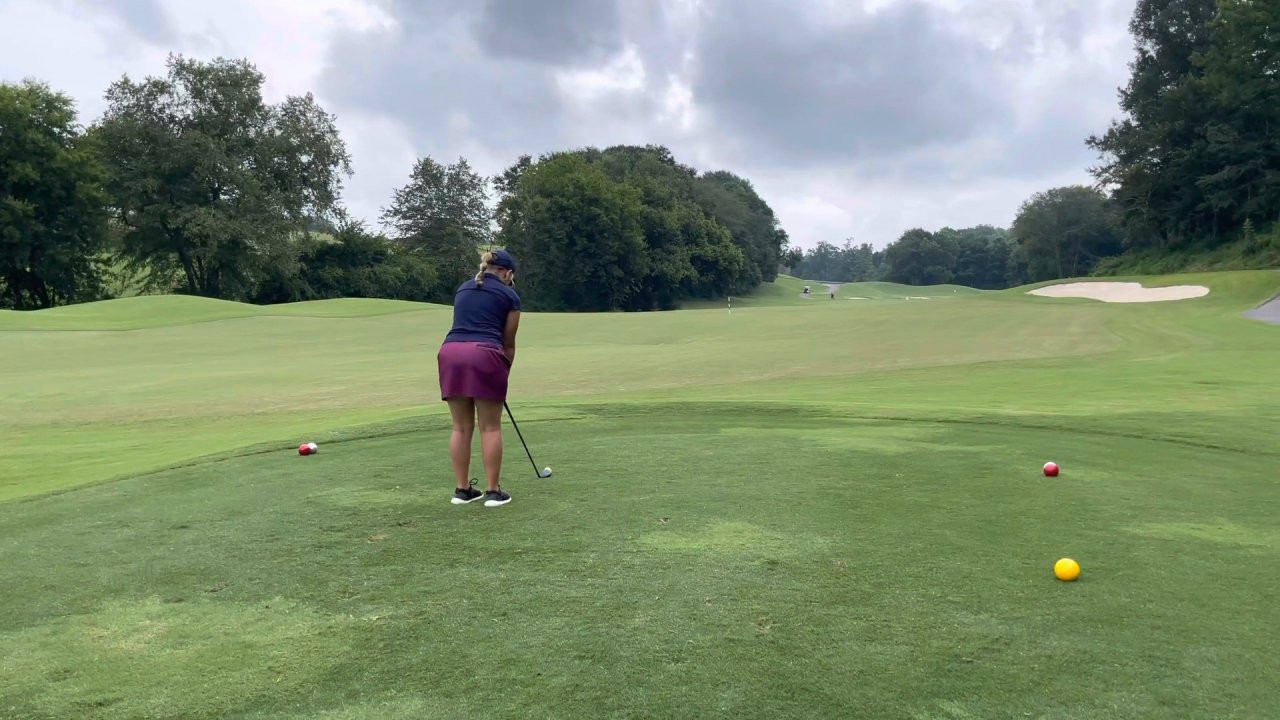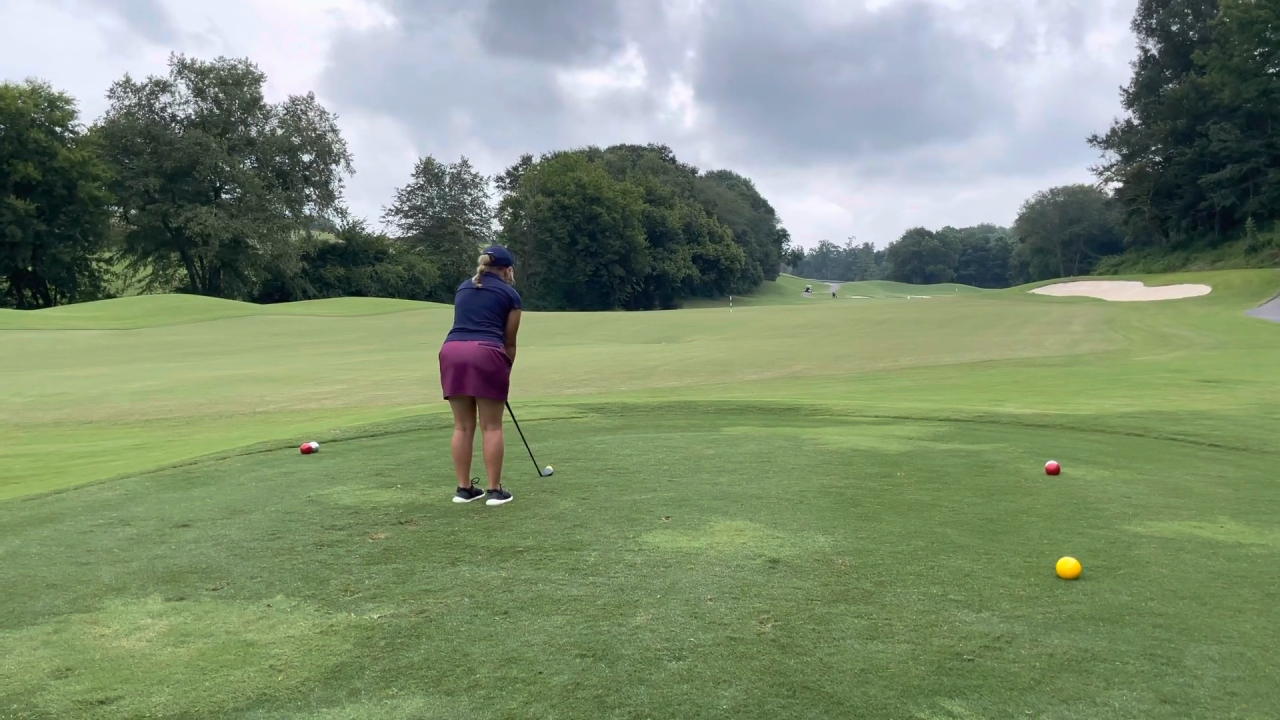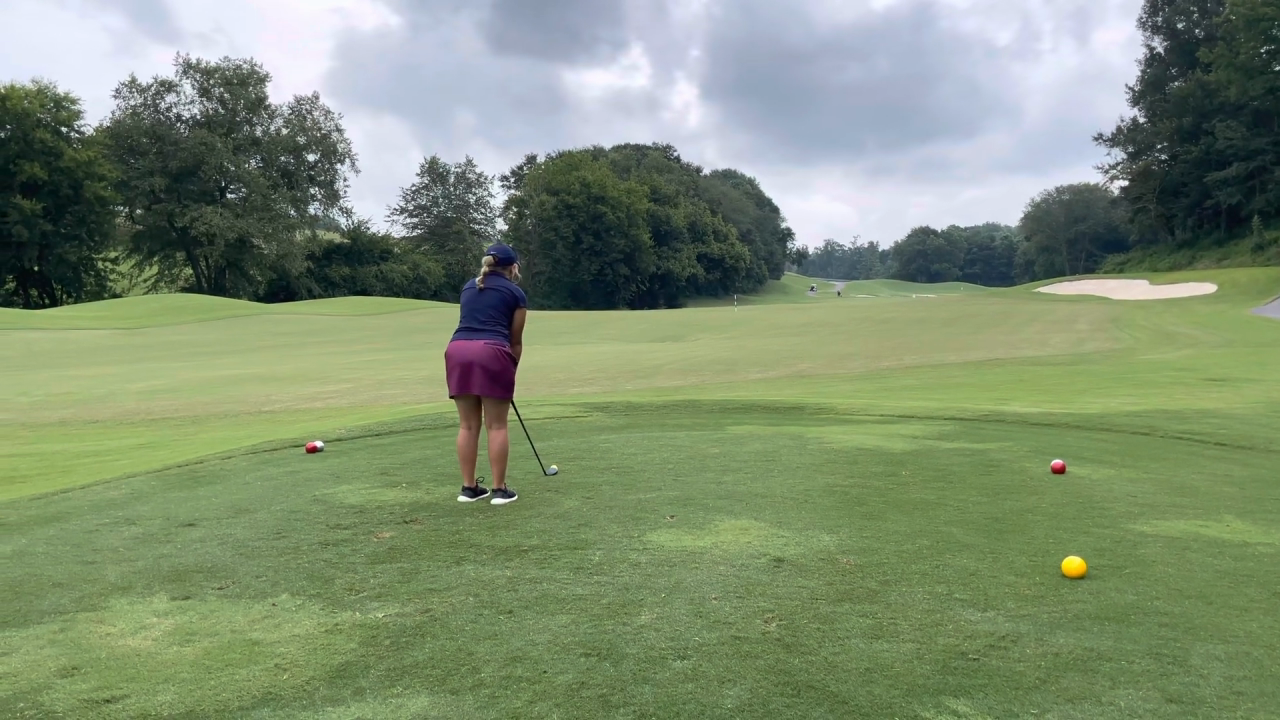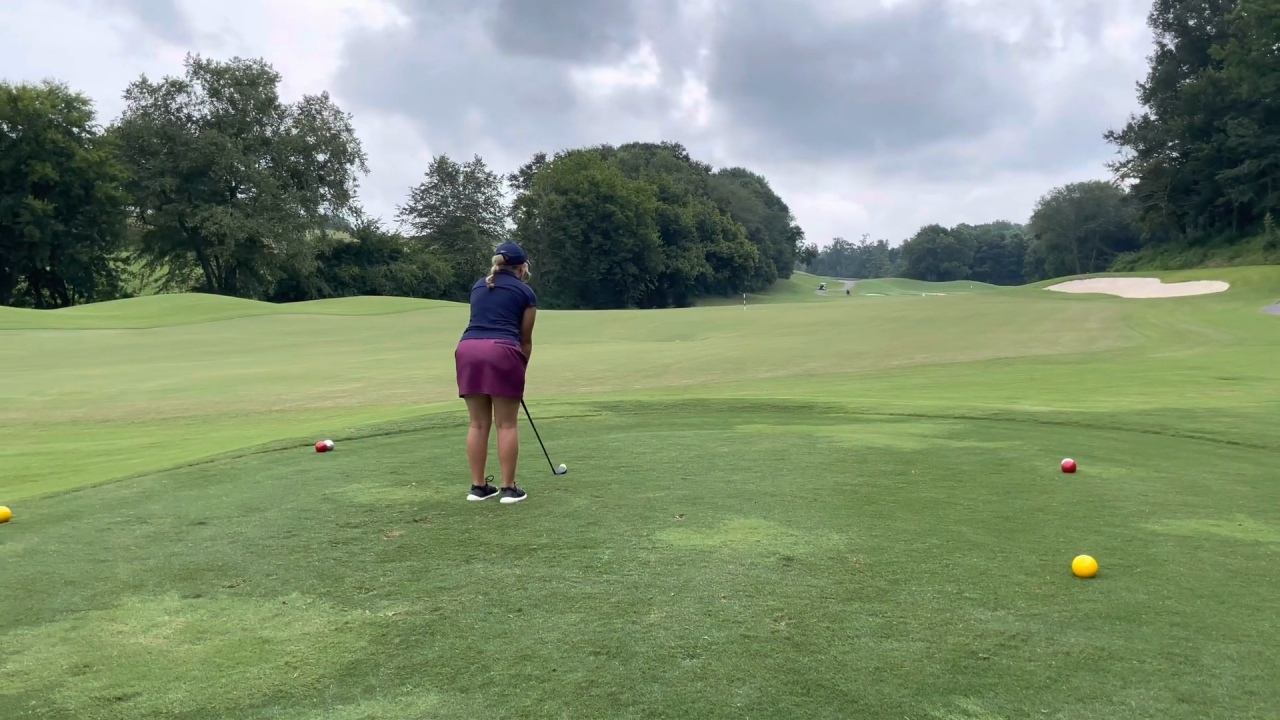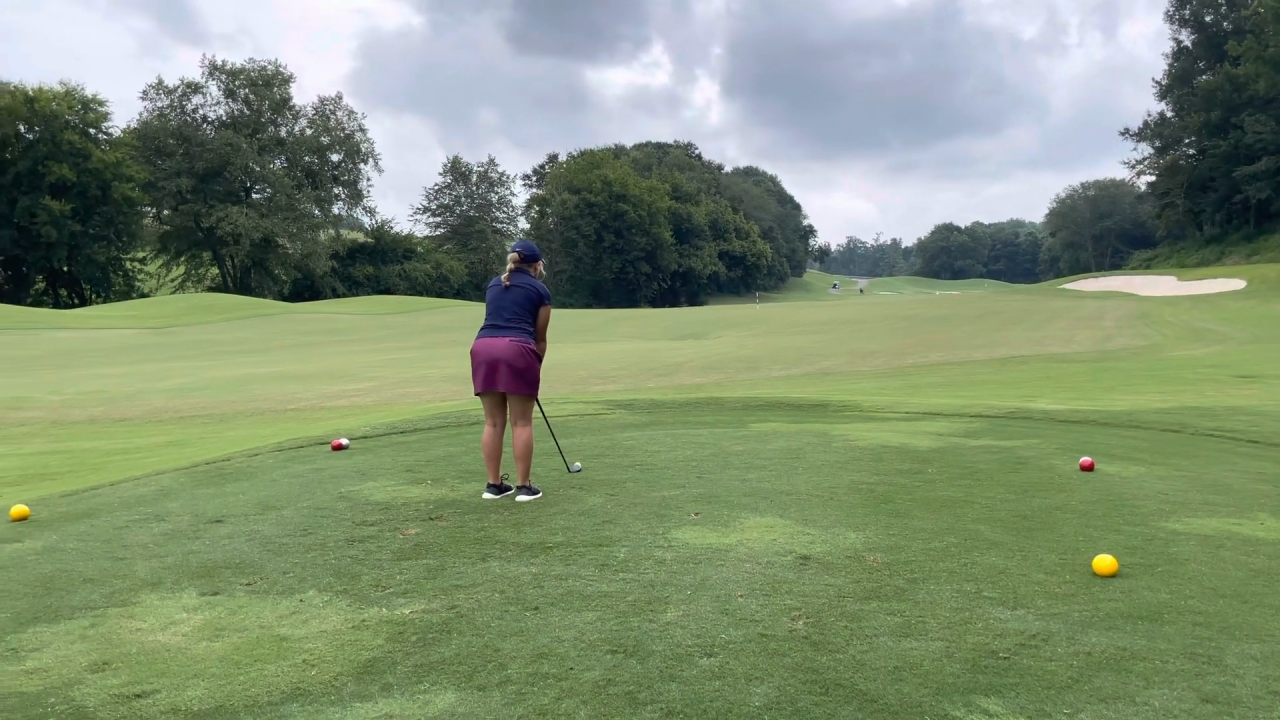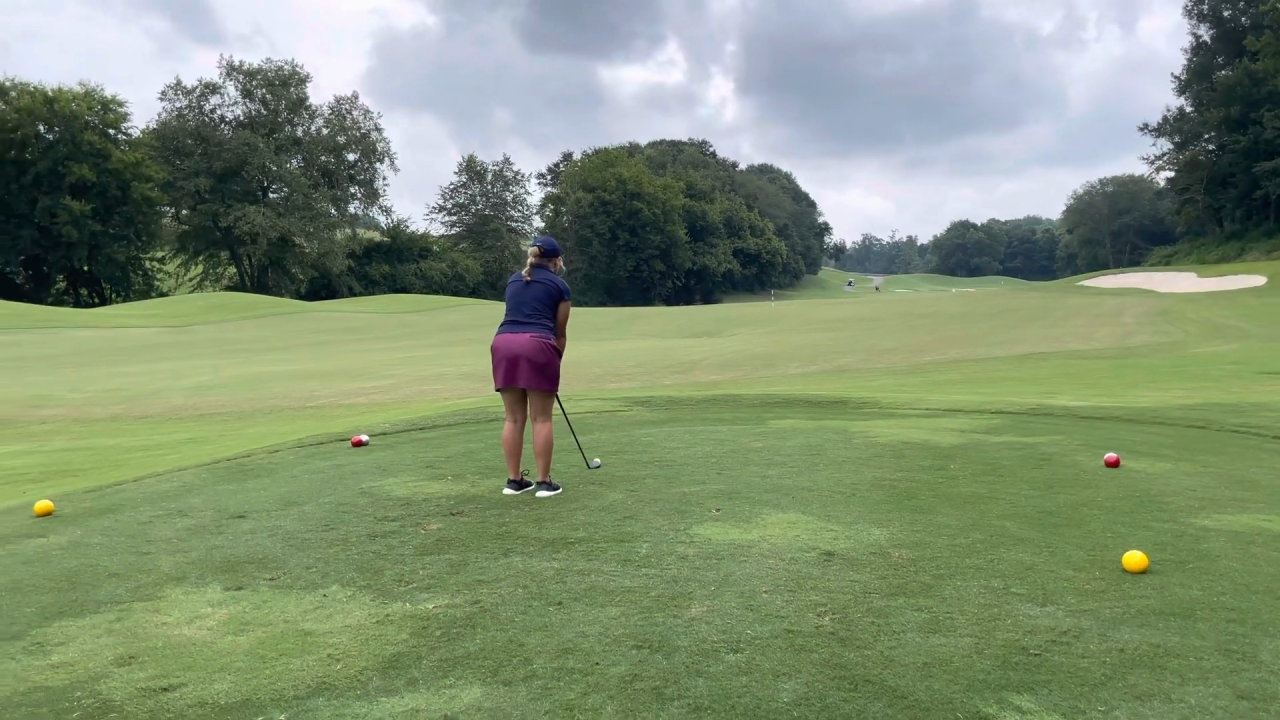
dt=0.3s
person 1, frame 1
left shoulder: (463, 289)
right shoulder: (509, 295)
right elbow: (508, 343)
left wrist: (500, 369)
right wrist: (505, 372)
left hip: (450, 352)
right hip: (484, 355)
left knee: (461, 427)
right knee: (490, 427)
left ankle: (462, 489)
right ankle: (493, 491)
person 1, frame 2
left shoulder: (463, 288)
right shoulder: (510, 294)
right elbow: (509, 341)
left wrist: (501, 368)
right wrist: (507, 371)
left hip: (452, 351)
right hip: (486, 354)
left knee: (463, 426)
right knee: (492, 427)
left ankle: (464, 488)
right ankle: (494, 490)
person 1, frame 3
left shoulder: (469, 287)
right shoulder: (515, 293)
right elbow: (515, 340)
left wrist: (507, 366)
right wrist: (512, 369)
left hip: (458, 350)
right hip: (492, 353)
left knee: (468, 425)
right knee: (497, 426)
left ankle: (469, 487)
right ankle: (499, 489)
person 1, frame 4
left shoulder: (478, 286)
right shoulder: (525, 292)
right elbow: (525, 339)
left wrist: (517, 365)
right wrist: (522, 368)
left hip: (468, 349)
right hip: (502, 352)
left knee: (478, 424)
right knee: (506, 425)
left ankle: (478, 486)
right ankle: (508, 488)
person 1, frame 5
left shoulder: (494, 284)
right shoulder: (540, 290)
right elbow: (539, 337)
left wrist: (532, 362)
right wrist: (537, 365)
left hip: (483, 347)
right hip: (517, 350)
left knee: (493, 422)
right knee: (521, 423)
left ankle: (493, 484)
right ankle: (524, 486)
person 1, frame 6
left shoulder: (513, 280)
right shoulder: (559, 285)
right elbow: (560, 332)
left wrist: (551, 357)
right wrist: (556, 361)
left hip: (504, 343)
right hip: (538, 346)
left knee: (513, 418)
right knee: (541, 419)
left ankle: (514, 480)
right ankle: (544, 482)
